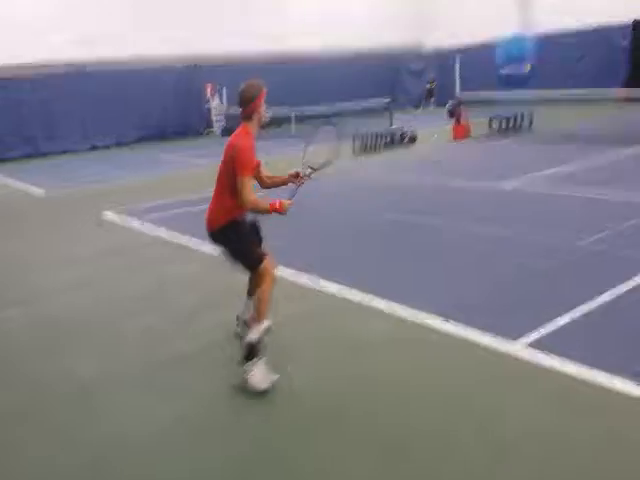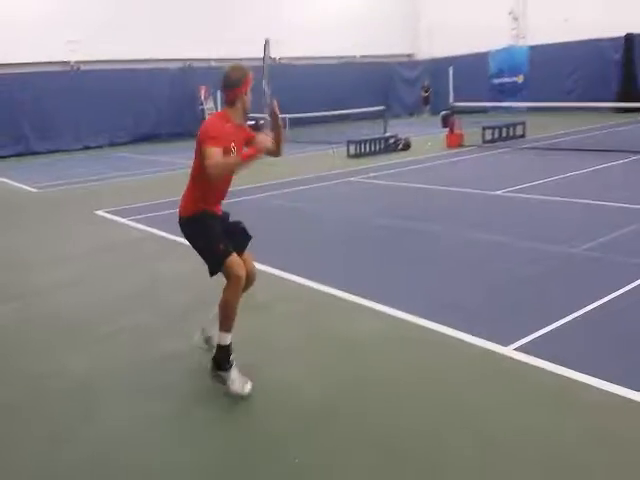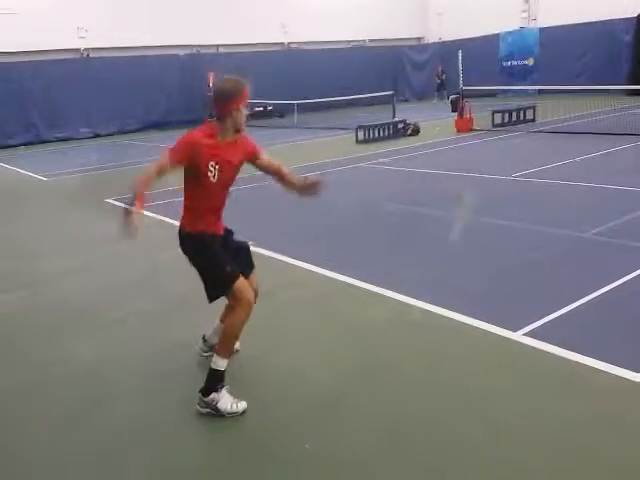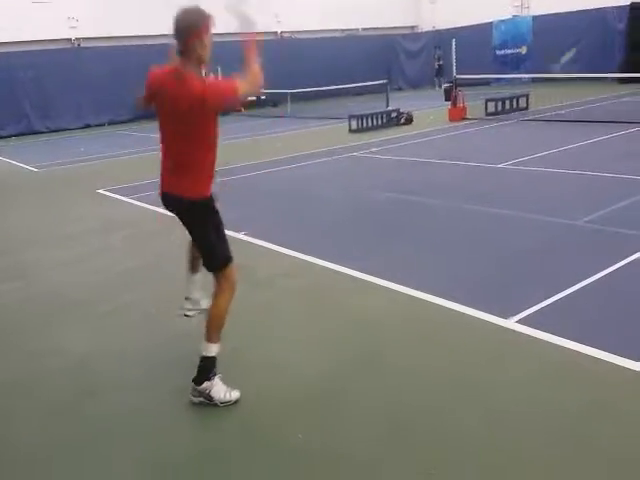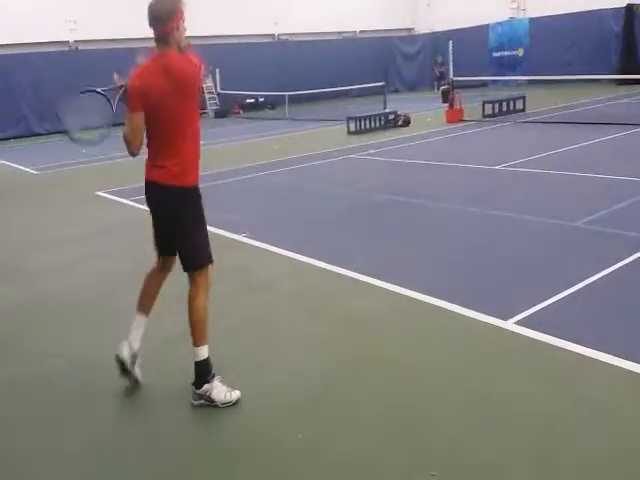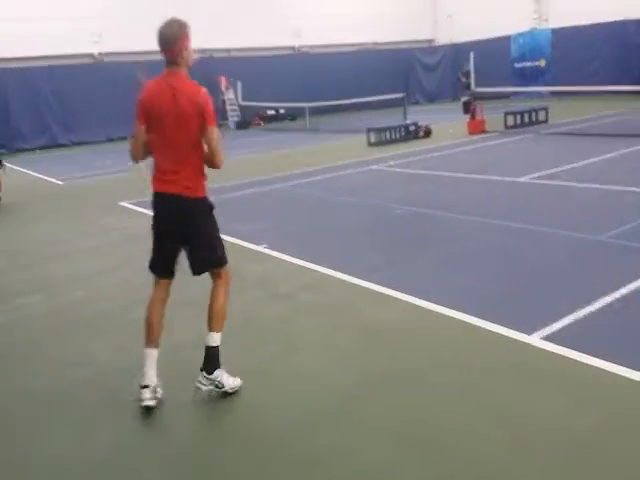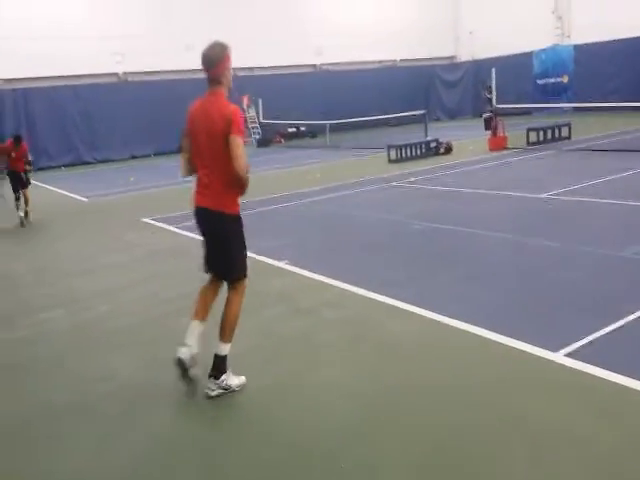
dt=0.3s
person 1, frame 1
left shoulder: (245, 139)
right shoulder: (242, 144)
left elbow: (263, 179)
right elbow: (248, 201)
left wrist: (288, 178)
right wrist: (277, 206)
left hip: (230, 217)
right hip: (225, 222)
left knee: (260, 261)
right knee: (267, 271)
left ankle: (247, 318)
right ankle: (252, 359)
person 1, frame 2
left shoulder: (241, 129)
right shoulder: (217, 127)
left elbow: (275, 149)
right elbow: (213, 171)
left wrist: (276, 123)
right wrist: (253, 151)
left hip: (215, 212)
right hip: (197, 215)
left knee: (248, 274)
right knee: (236, 274)
left ankle: (217, 333)
right ankle: (222, 362)
person 1, frame 3
left shoulder: (241, 142)
right shoulder: (195, 143)
left elbow: (273, 167)
right elbow: (153, 172)
left wrist: (298, 183)
right wrist: (137, 201)
left hip: (217, 229)
right hip: (196, 235)
left knee: (250, 291)
right knee: (243, 297)
left ankle: (215, 339)
right ankle: (211, 391)
person 1, frame 4
left shoulder: (159, 76)
right shoulder: (208, 92)
right elbow: (251, 88)
right wrist: (254, 55)
left hip: (170, 188)
right hip: (193, 195)
left knee: (202, 233)
right knee: (227, 280)
left ankle: (194, 293)
right ankle: (204, 380)
person 1, frame 5
left shoulder: (139, 77)
right shoulder: (190, 68)
left elbow: (133, 147)
left wrist: (133, 105)
left hip: (154, 184)
right hip: (181, 187)
left knee: (164, 261)
right knee: (200, 279)
left ankle: (132, 346)
right ankle: (203, 381)
person 1, frame 6
left shoulder: (147, 93)
right shoulder: (199, 95)
left elbow: (137, 153)
right elbow: (216, 160)
left hip: (162, 198)
right hip: (192, 200)
left knee: (161, 285)
right knee: (220, 275)
left ankle: (149, 381)
right ankle: (212, 367)
person 1, frame 7
left shoulder: (194, 111)
right shoulder: (232, 113)
left elbow: (188, 167)
right elbow: (240, 170)
right wrist: (243, 184)
left hip: (202, 207)
right hip: (225, 210)
left knee: (215, 279)
right knee: (237, 286)
left ankle: (189, 348)
right ankle: (218, 374)
